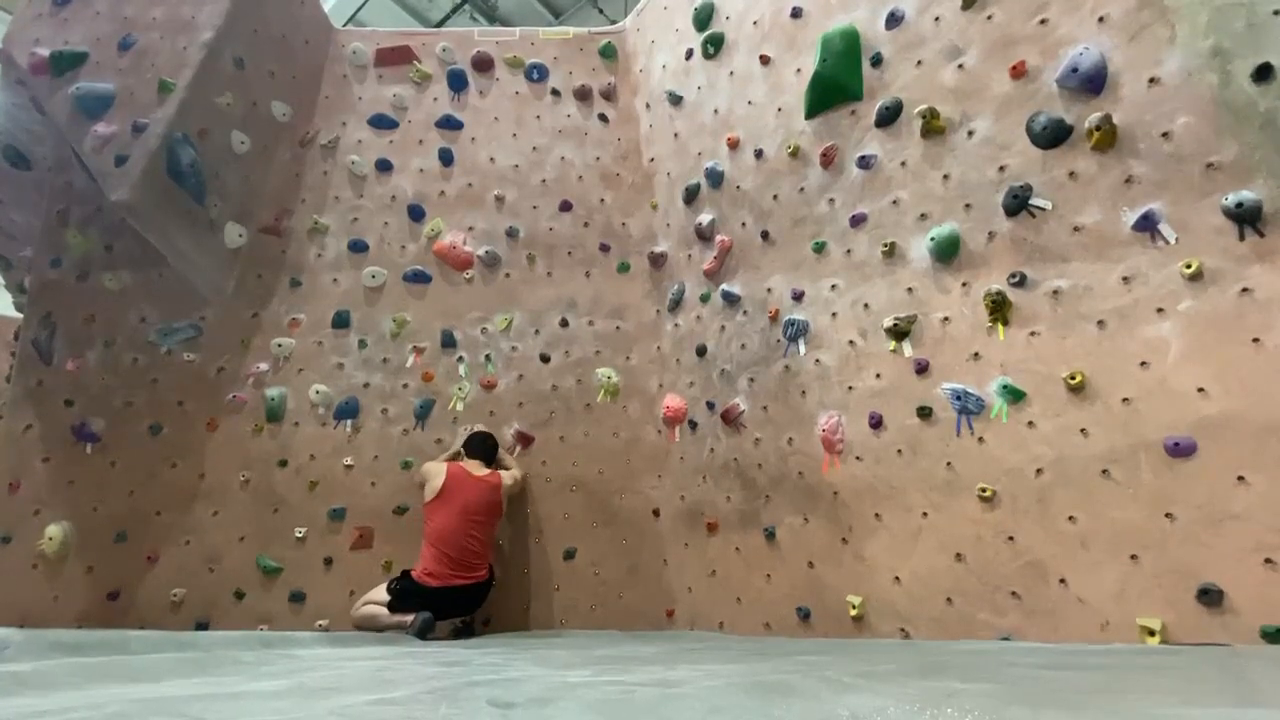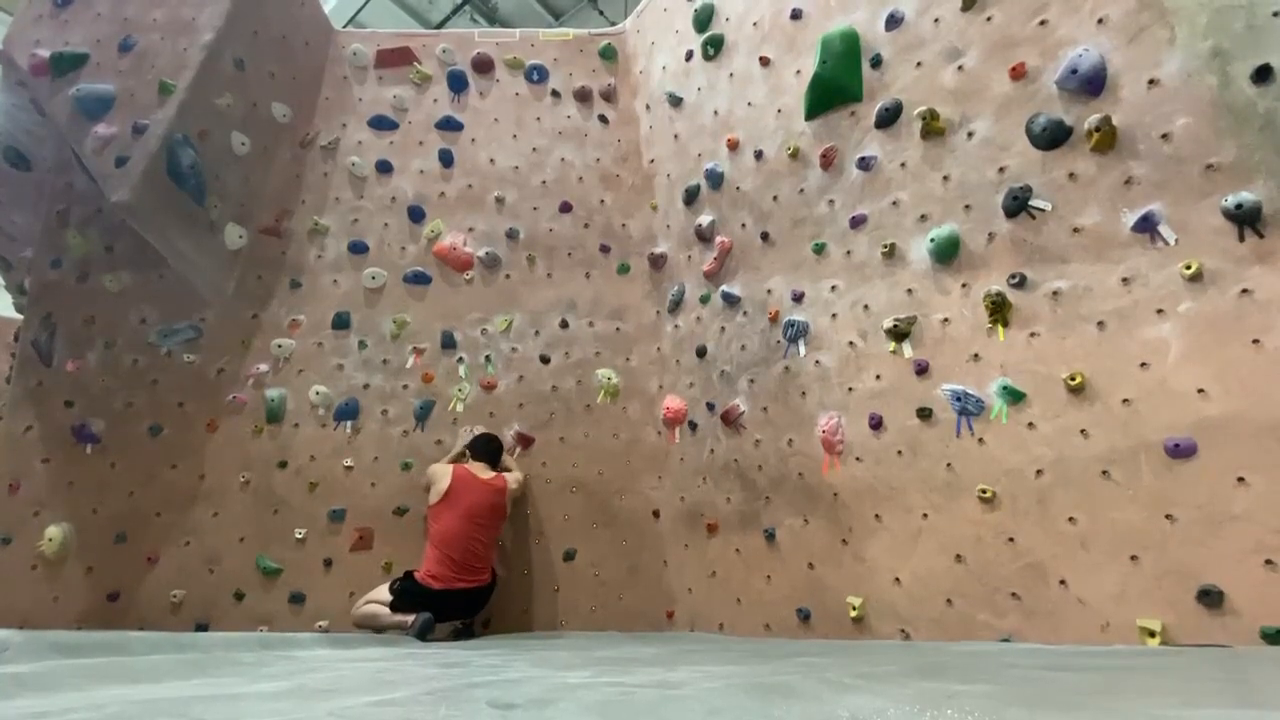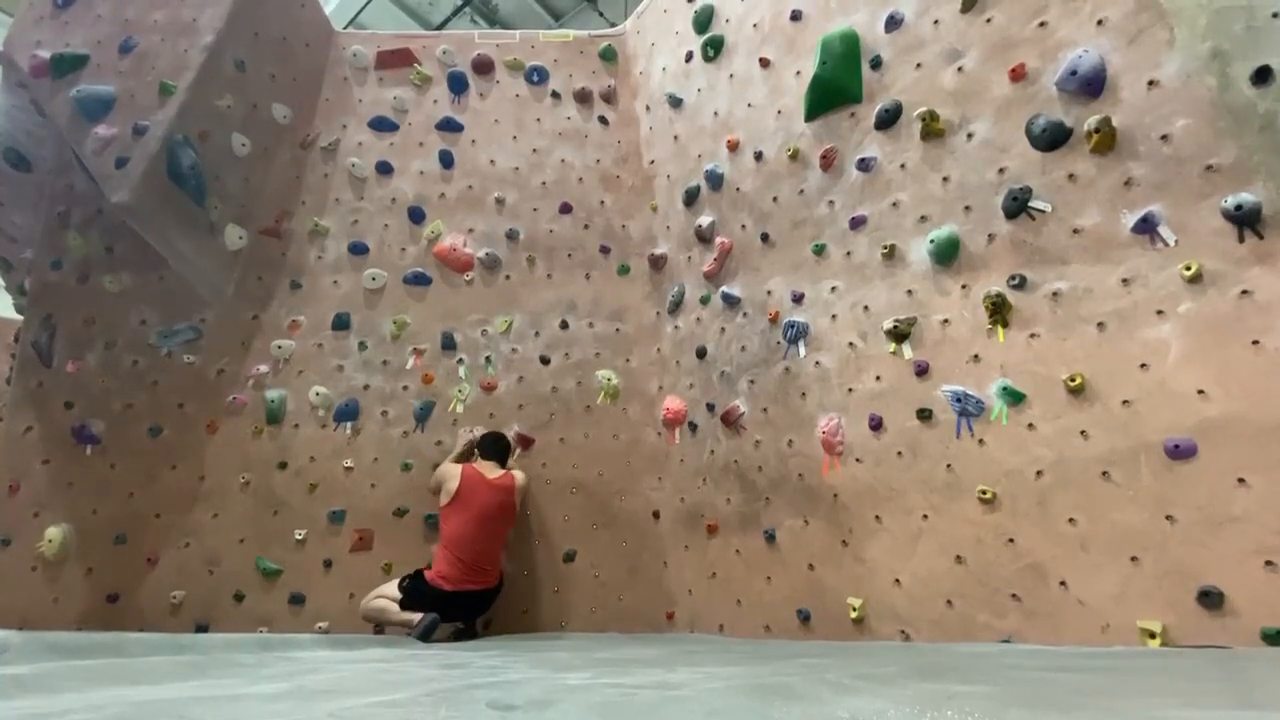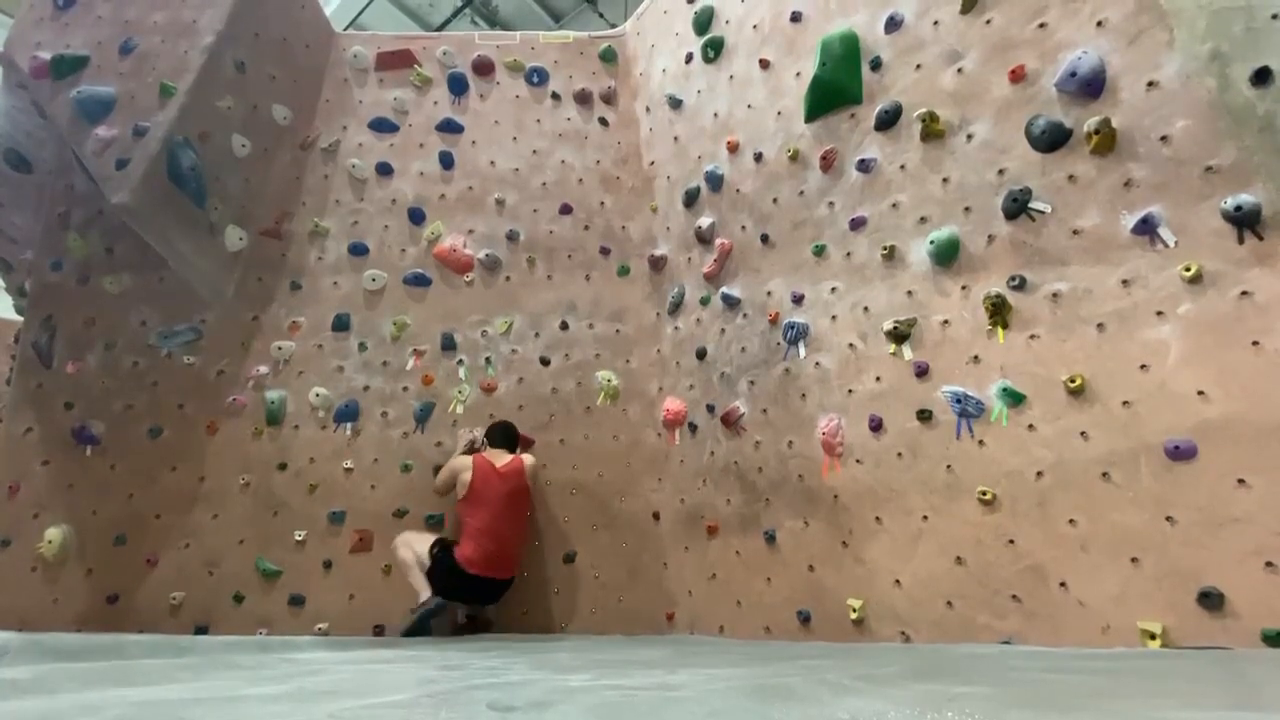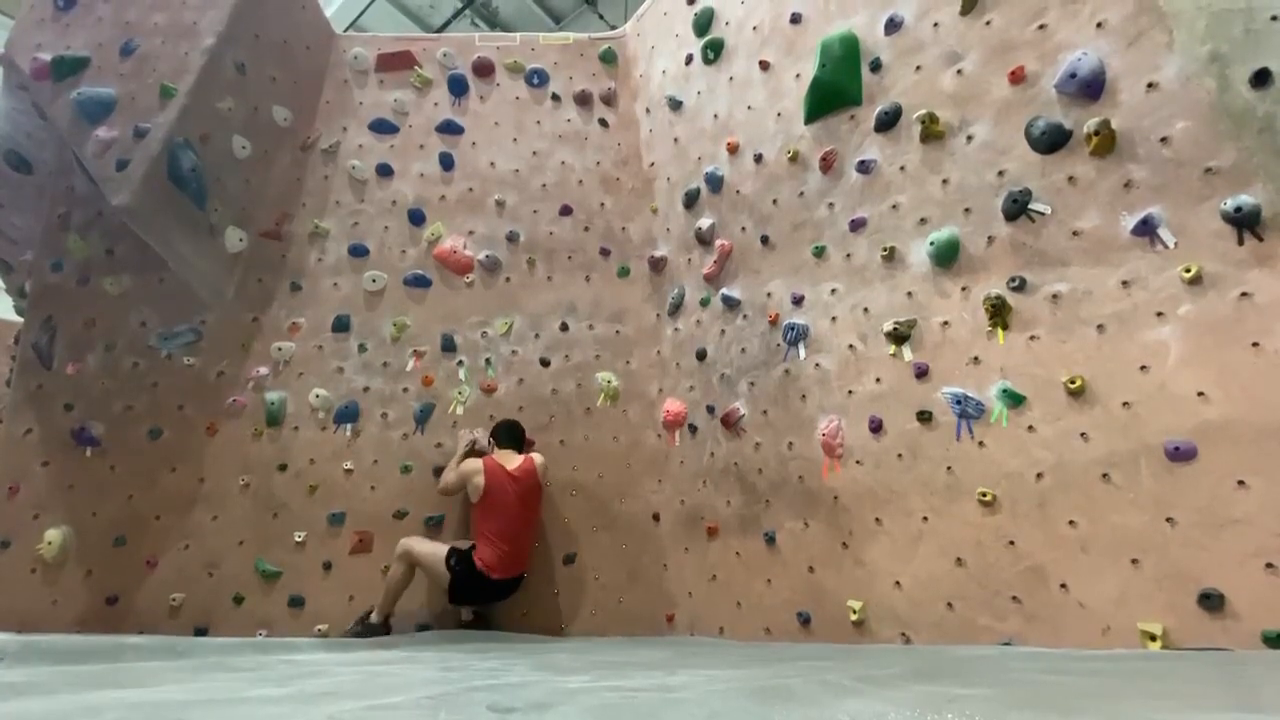
dt=0.3s
person 1, frame 1
left shoulder: (435, 471)
right shoulder: (502, 482)
right elbow: (516, 471)
left wrist: (456, 448)
right wrist: (490, 445)
left hip: (429, 589)
right hip: (475, 593)
left knee: (359, 613)
left ankle: (411, 619)
right ankle: (464, 621)
person 1, frame 2
left shoulder: (442, 474)
right shoulder: (509, 485)
left wrist: (457, 449)
right wrist: (491, 446)
left hip: (433, 591)
right hip: (478, 596)
left knee: (360, 612)
left ankle: (412, 620)
right ankle: (466, 622)
person 1, frame 3
left shoulder: (452, 473)
right shoulder: (517, 483)
left elbow: (434, 487)
left wrist: (459, 449)
right wrist: (496, 445)
left hip: (443, 591)
right hip: (485, 596)
left knee: (368, 606)
left ankle: (418, 618)
right ankle: (467, 623)
person 1, frame 4
left shoulder: (465, 464)
right shoulder: (528, 465)
left elbow: (439, 487)
right wrist: (485, 448)
left hip: (463, 575)
right hip: (500, 583)
left knee: (403, 541)
right knee: (447, 546)
left ankle: (427, 599)
right ankle: (473, 618)
person 1, frame 5
left shoulder: (474, 468)
right shoulder: (538, 464)
left elbow: (444, 487)
left wrist: (462, 451)
right wrist: (487, 452)
left hip: (482, 577)
right hip: (512, 581)
left knee: (406, 548)
right knee: (440, 550)
left ankle: (377, 620)
right ankle: (470, 618)
